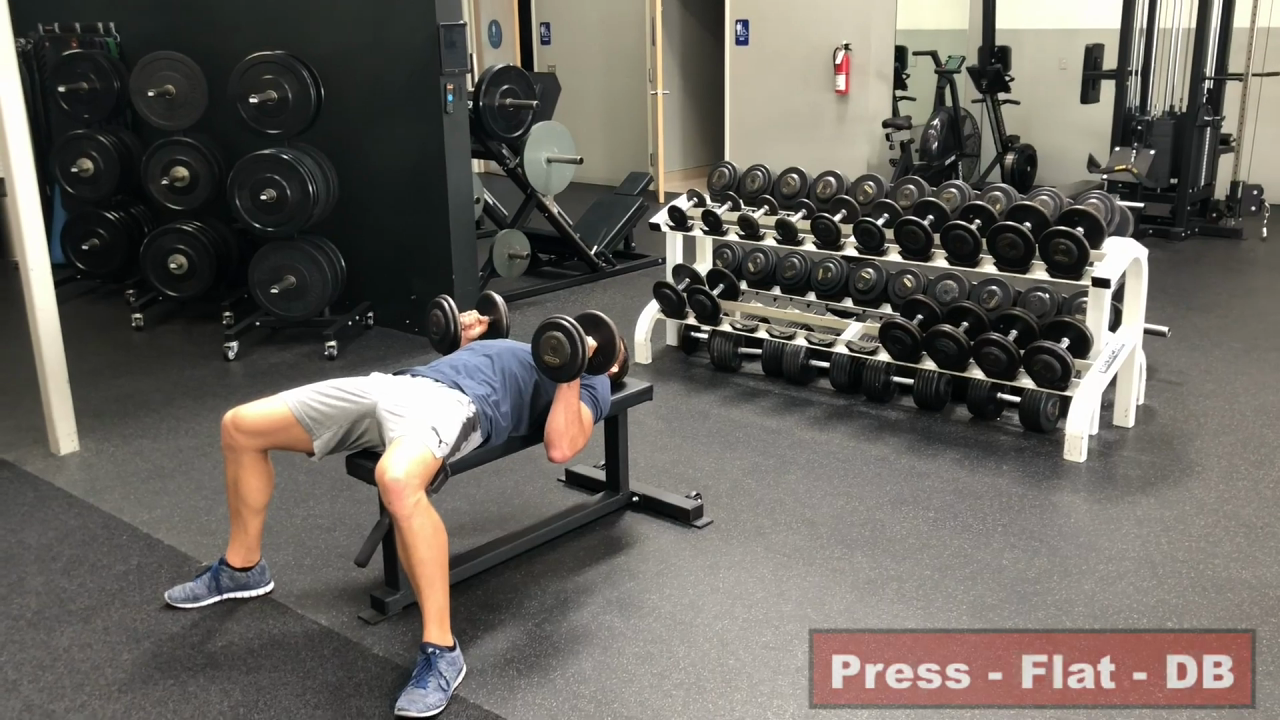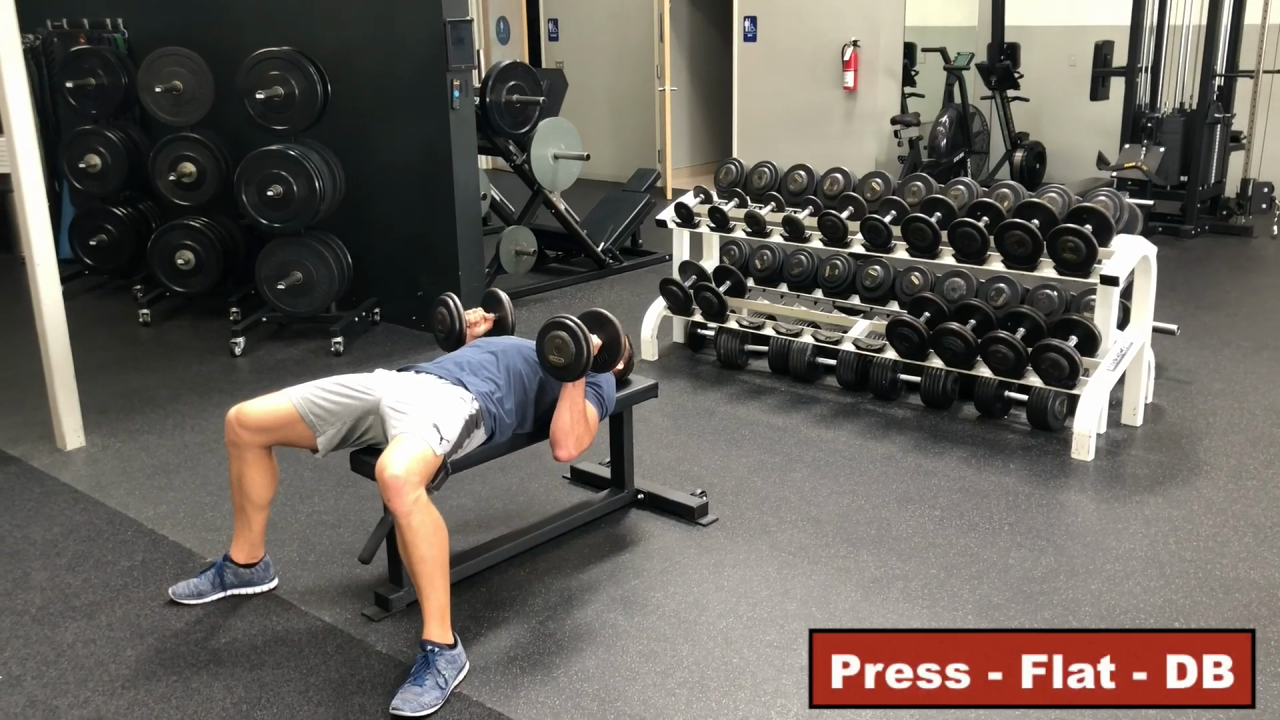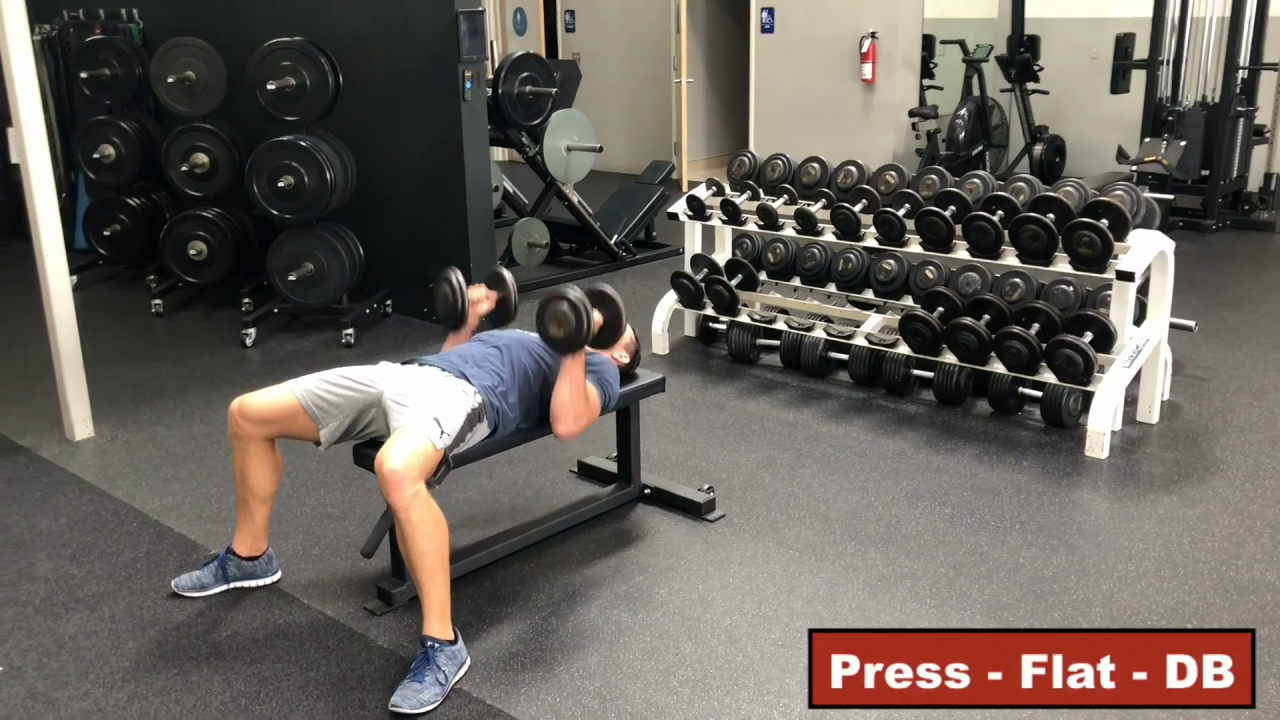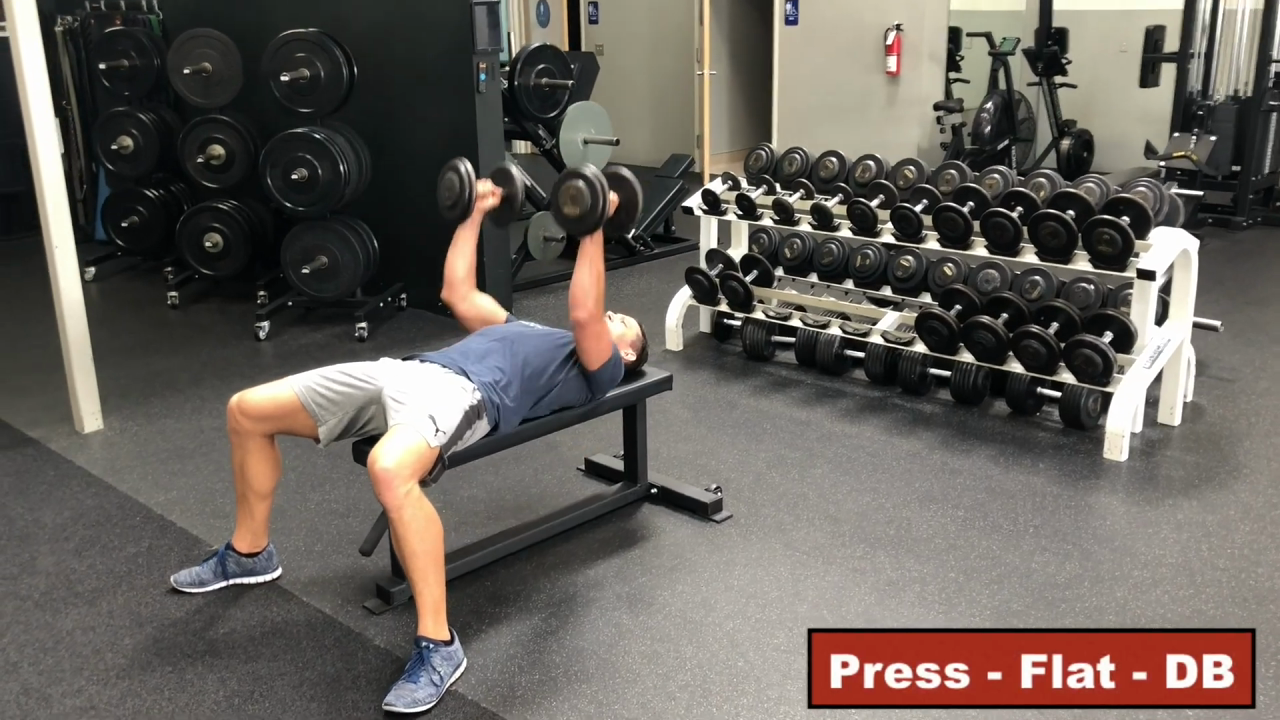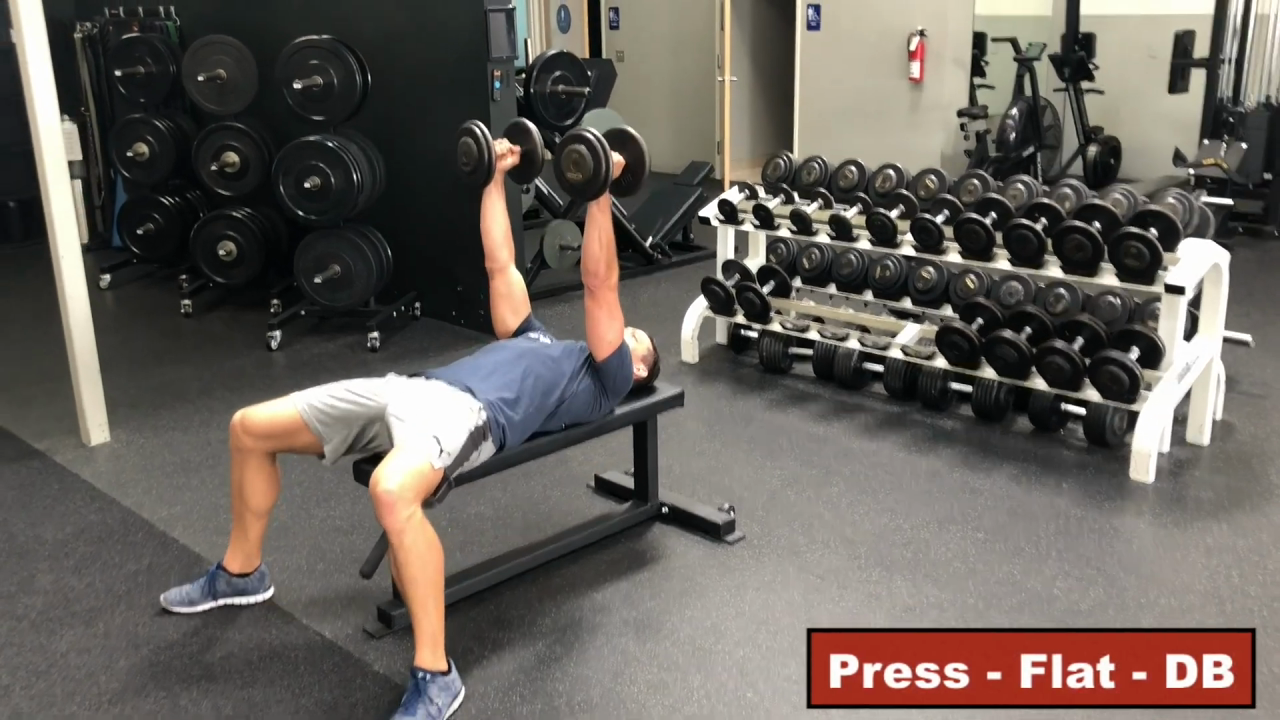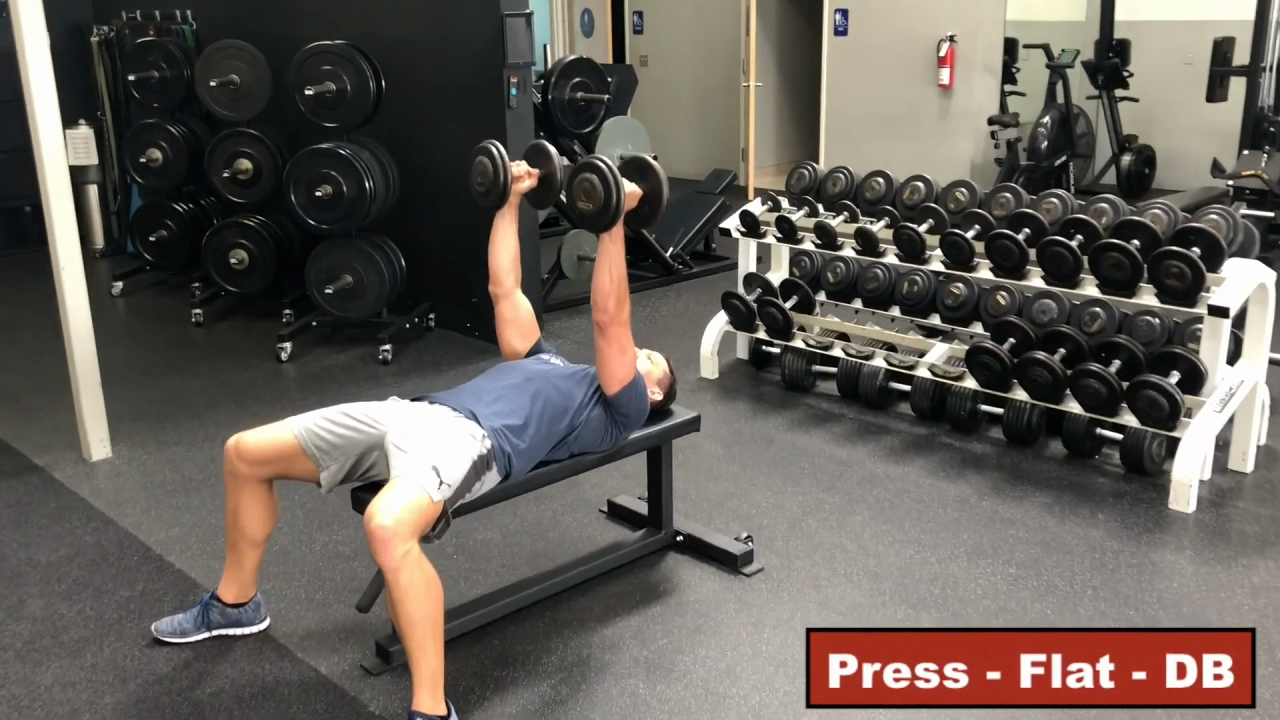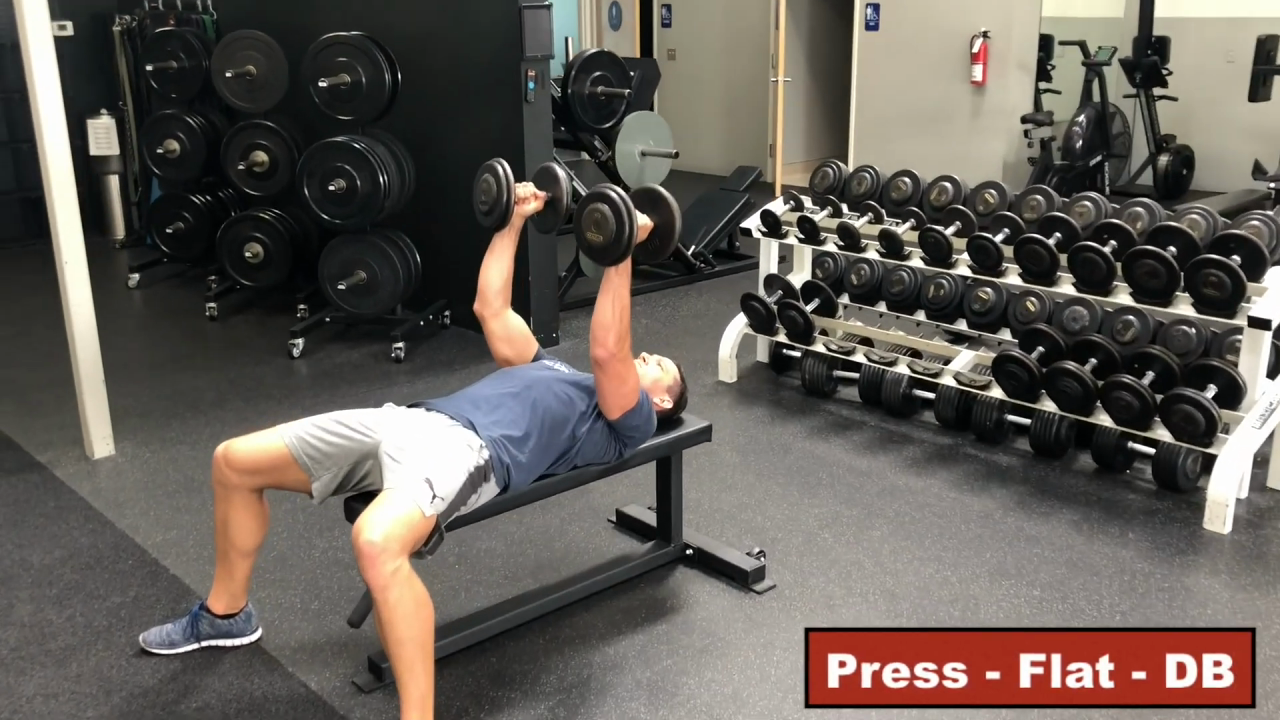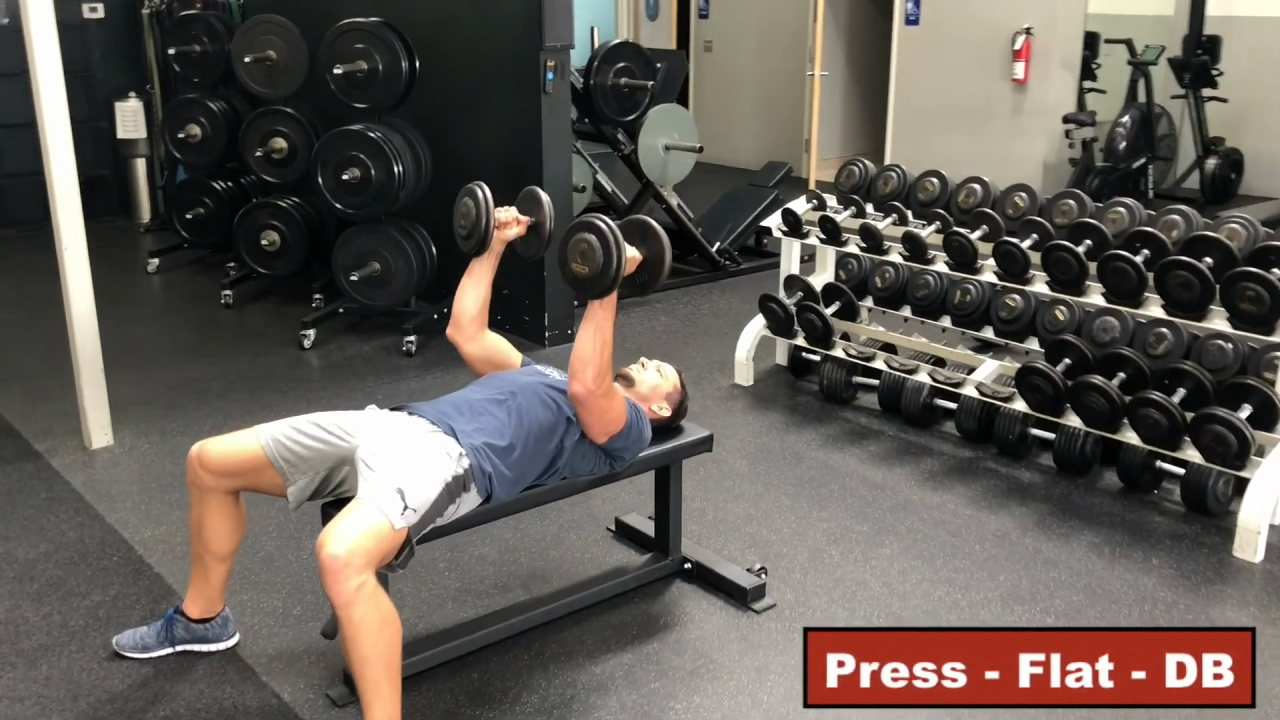
dt=0.4s
person 1, frame 1
left shoulder: (590, 380)
right shoulder: (533, 350)
left elbow: (559, 448)
right wrist: (463, 341)
left hip: (454, 403)
right hip: (393, 382)
left knee: (398, 482)
right knee: (240, 427)
left ankle: (441, 651)
right ankle: (242, 568)
person 1, frame 2
left shoulder: (594, 378)
right shoulder: (540, 350)
left elbow: (565, 447)
right wrist: (468, 338)
left hip: (459, 400)
right hip: (398, 380)
left knee: (399, 479)
right knee: (244, 422)
left ankle: (441, 649)
right ankle: (247, 564)
person 1, frame 3
left shoulder: (599, 368)
right shoulder: (543, 341)
left elbow: (565, 424)
left wrist: (578, 347)
right wrist: (469, 318)
left hip: (464, 393)
right hip: (404, 373)
left knee: (398, 472)
right knee: (247, 415)
left ankle: (441, 645)
right ankle: (249, 556)
person 1, frame 4
left shoulder: (601, 366)
right shoulder: (526, 328)
left elbow: (584, 313)
right elbow: (456, 292)
right wrist: (475, 213)
left hip: (464, 390)
right hip: (406, 369)
left knee: (390, 470)
right knee: (246, 411)
left ankle: (437, 645)
right ankle: (249, 552)
person 1, frame 5
left shoulder: (606, 380)
right shoulder: (535, 339)
left elbow: (599, 285)
right elbow: (500, 264)
left wrist: (599, 195)
right wrist: (496, 177)
left hip: (468, 411)
right hip: (410, 388)
left knee: (393, 493)
right knee: (249, 427)
right ankle: (241, 572)
person 1, frame 6
left shoulder: (621, 408)
right shoulder: (549, 365)
left elbow: (609, 318)
right elbow: (505, 289)
left wrist: (613, 224)
right wrist: (511, 200)
left hip: (473, 438)
right hip: (412, 412)
left knee: (389, 528)
right knee: (244, 453)
right ankle: (236, 602)
person 1, frame 7
left shoulder: (630, 419)
right shoulder: (555, 371)
left elbow: (607, 351)
right elbow: (492, 308)
left wrist: (621, 255)
right wrist: (513, 222)
left hip: (469, 448)
right hip: (409, 418)
left knee: (377, 544)
right knee: (233, 462)
right ankle: (225, 613)
person 1, frame 8
left shoulder: (626, 429)
right shoulder: (549, 377)
left elbow: (586, 386)
right elbow: (466, 331)
left wrist: (607, 288)
right wrist: (494, 245)
left hip: (450, 457)
right hip: (392, 423)
left knee: (342, 558)
right knee: (208, 462)
right ankle: (202, 617)
